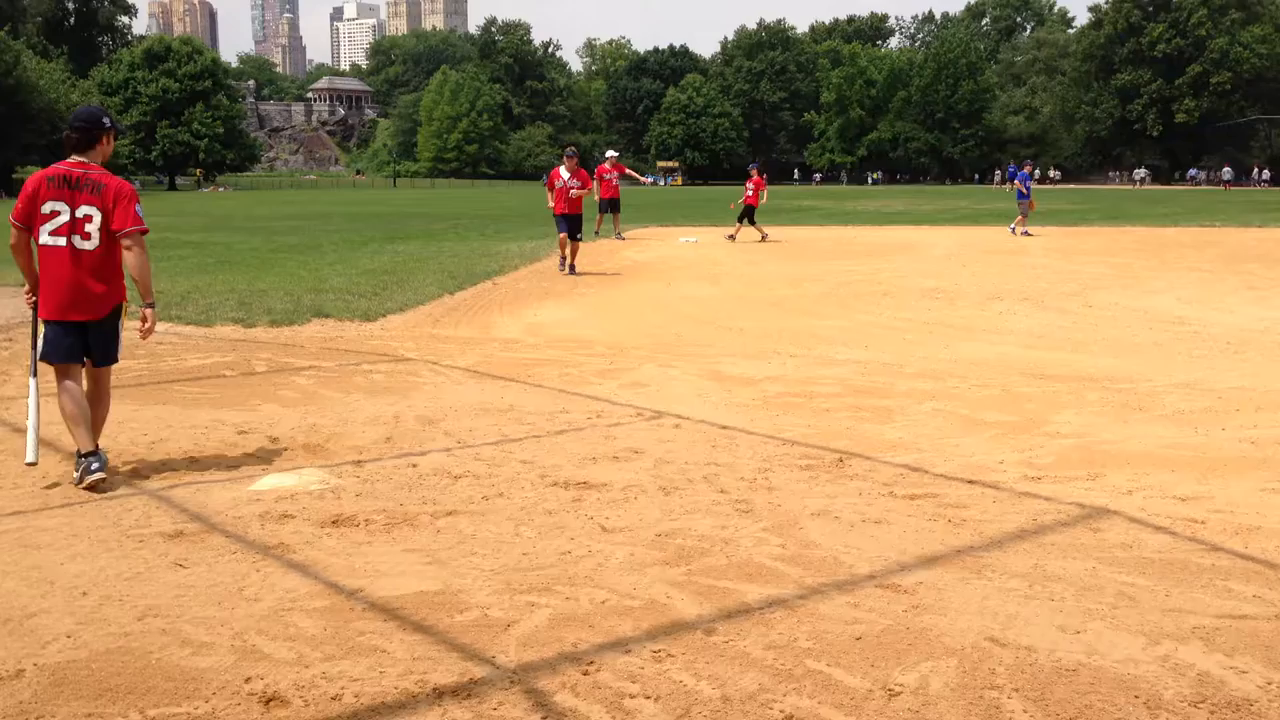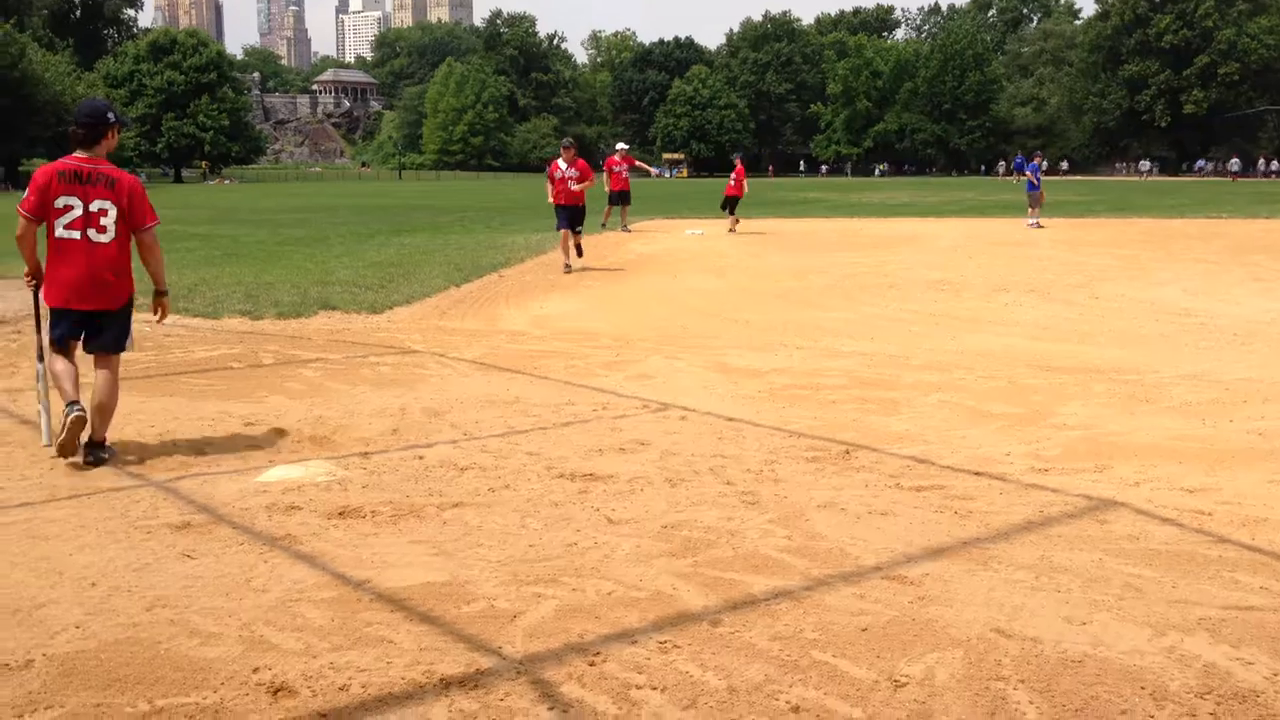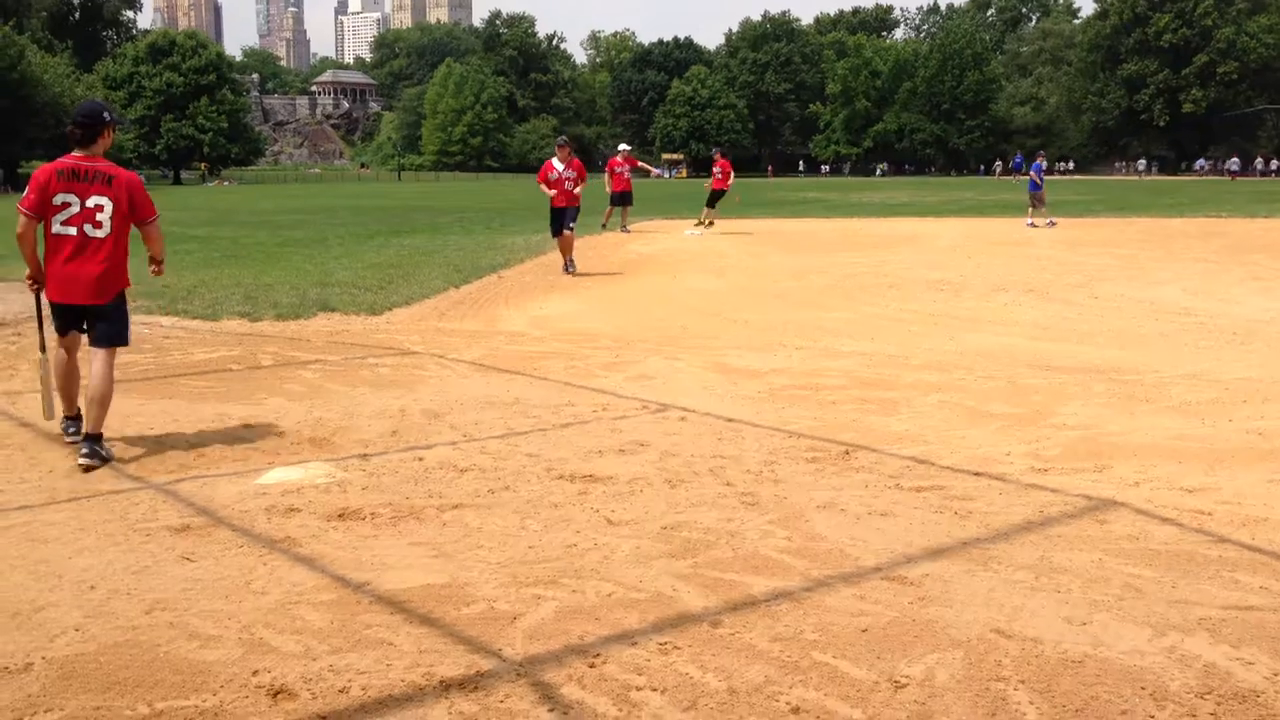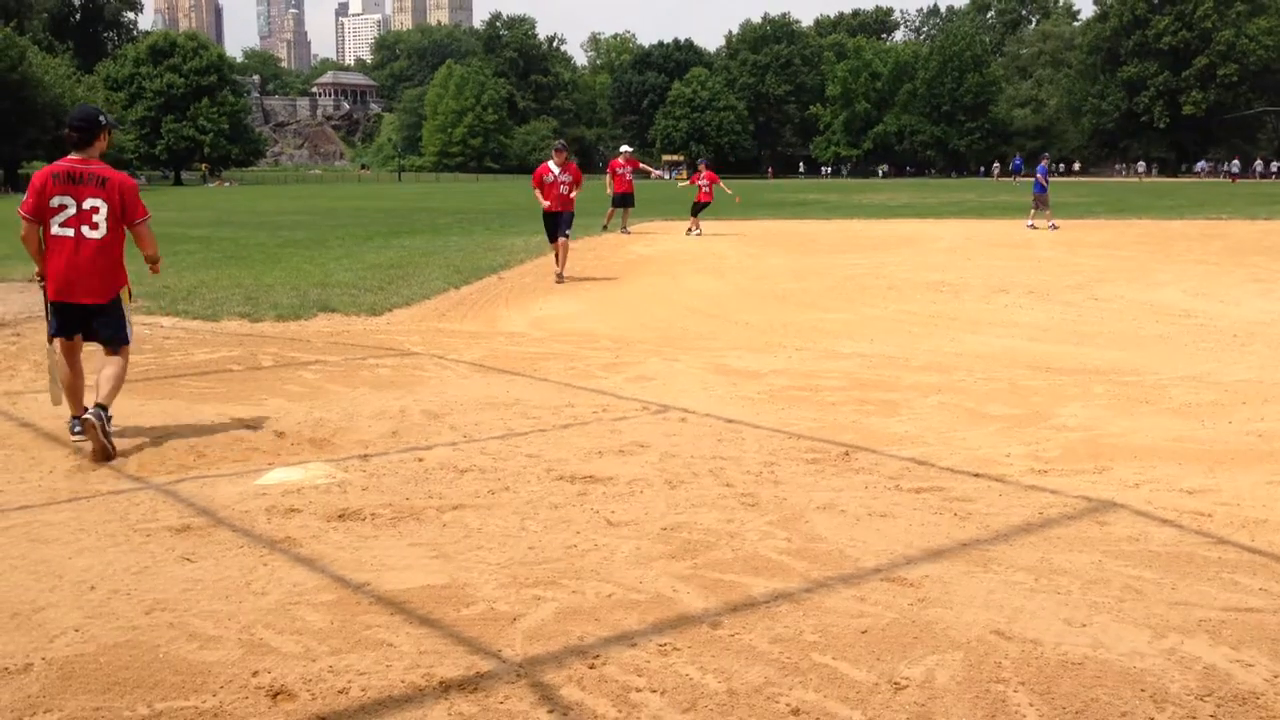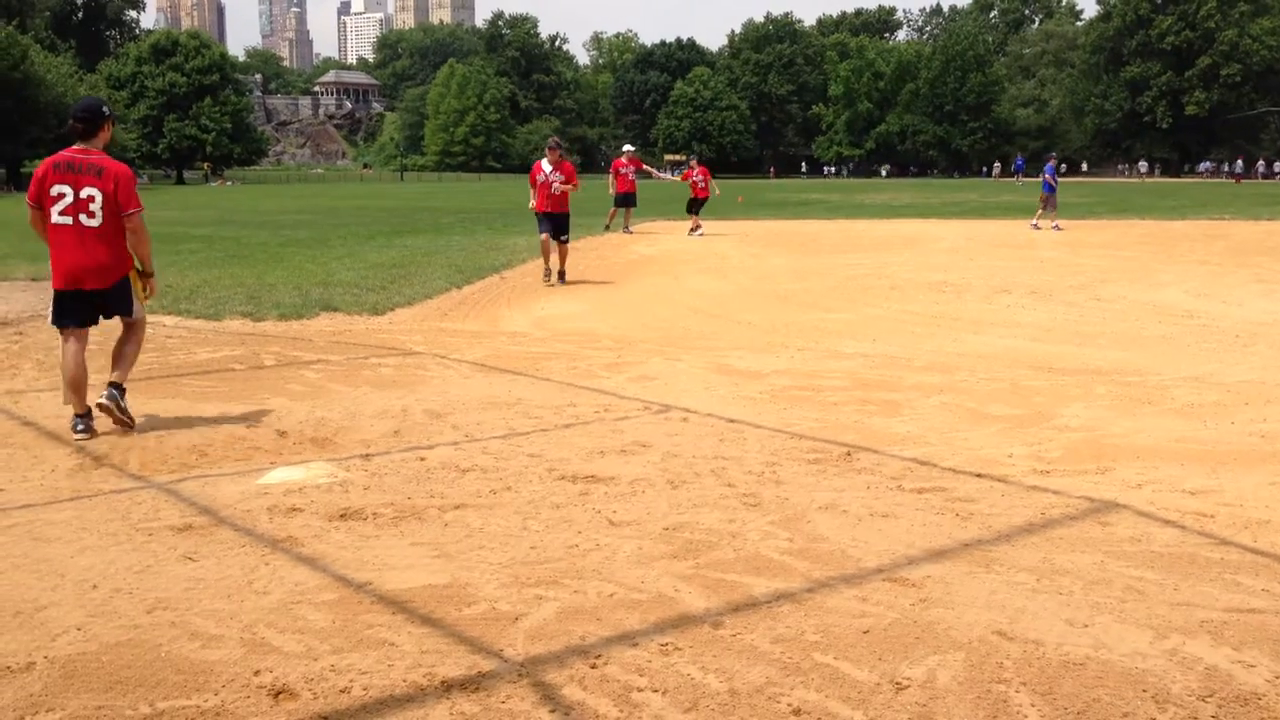
dt=0.2s
person 1, frame 1
left shoulder: (38, 182)
right shoulder: (117, 189)
left elbow: (17, 241)
right elbow: (133, 247)
left wrist: (32, 281)
right wrist: (148, 302)
left hip: (56, 300)
right hip: (103, 300)
left knee: (67, 378)
right knee: (99, 376)
left ankle: (88, 458)
right ankle: (90, 453)
person 1, frame 2
left shoulder: (48, 176)
right shoulder: (127, 184)
left elbow: (24, 231)
right elbow: (148, 242)
left wrist: (33, 267)
right wrist: (161, 289)
left hip: (64, 289)
right hip: (112, 291)
left knee: (61, 353)
right knee: (106, 365)
left ankle: (72, 407)
right ankle: (96, 445)
person 1, frame 3
left shoulder: (46, 174)
right shoulder: (125, 180)
left elbow: (24, 230)
right elbow: (152, 234)
left wrist: (35, 269)
right wrist: (158, 257)
left hip: (61, 283)
right hip: (107, 285)
left knee: (66, 346)
right knee: (102, 359)
left ankle: (72, 421)
right ankle: (92, 439)
person 1, frame 4
left shoulder: (44, 178)
right shoulder: (119, 182)
left elbow: (27, 232)
right elbow: (142, 234)
left wrist: (43, 266)
right wrist: (154, 258)
left hip: (61, 284)
right hip: (106, 285)
left knee: (68, 350)
right knee: (117, 354)
left ankle: (77, 420)
right ankle: (99, 410)
person 1, frame 5
left shoulder: (48, 167)
right shoulder: (118, 172)
left elbow: (36, 218)
right elbow: (133, 227)
right wrist: (148, 271)
left hip: (66, 272)
right hip: (112, 270)
left knee: (73, 341)
right knee: (134, 325)
left ankle: (80, 418)
right ankle: (113, 391)
